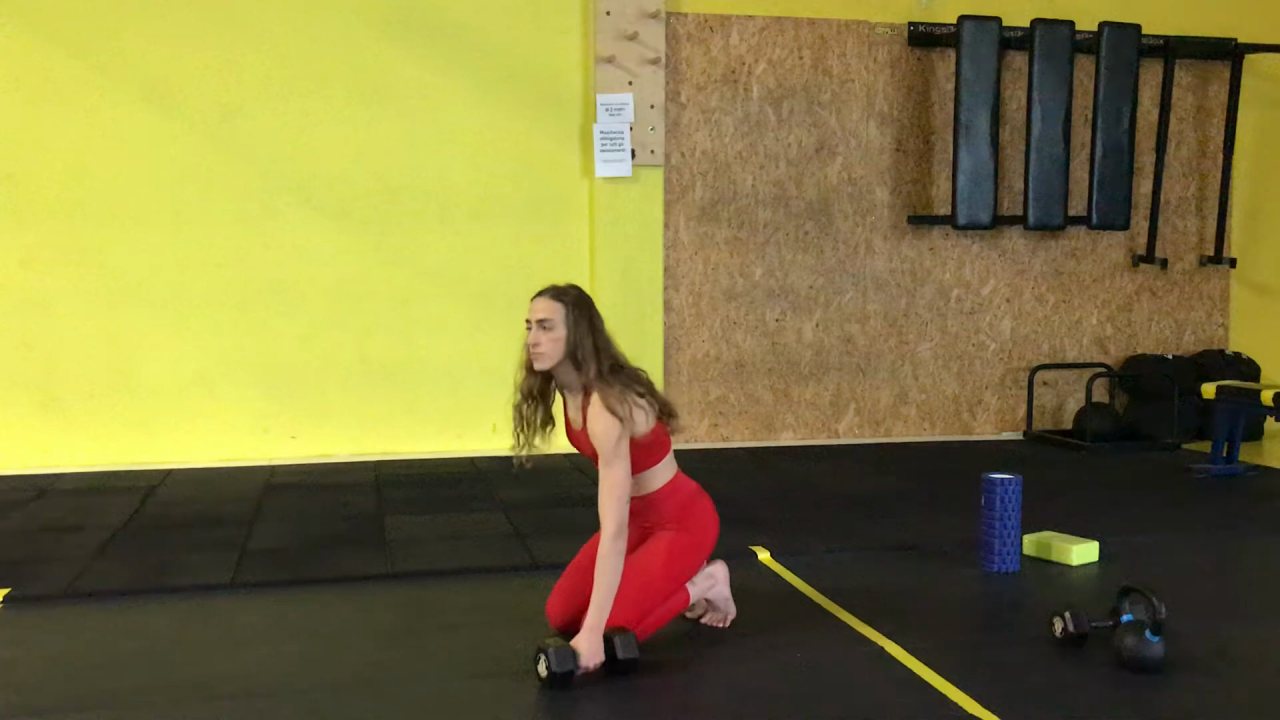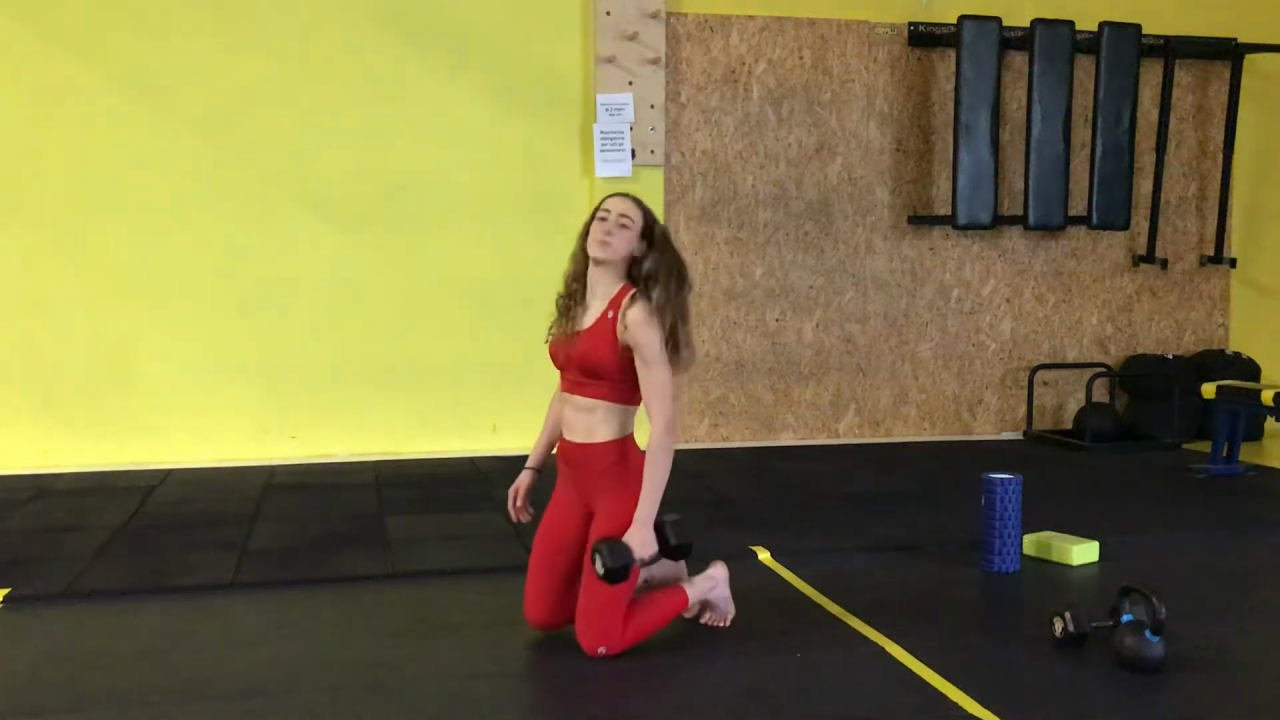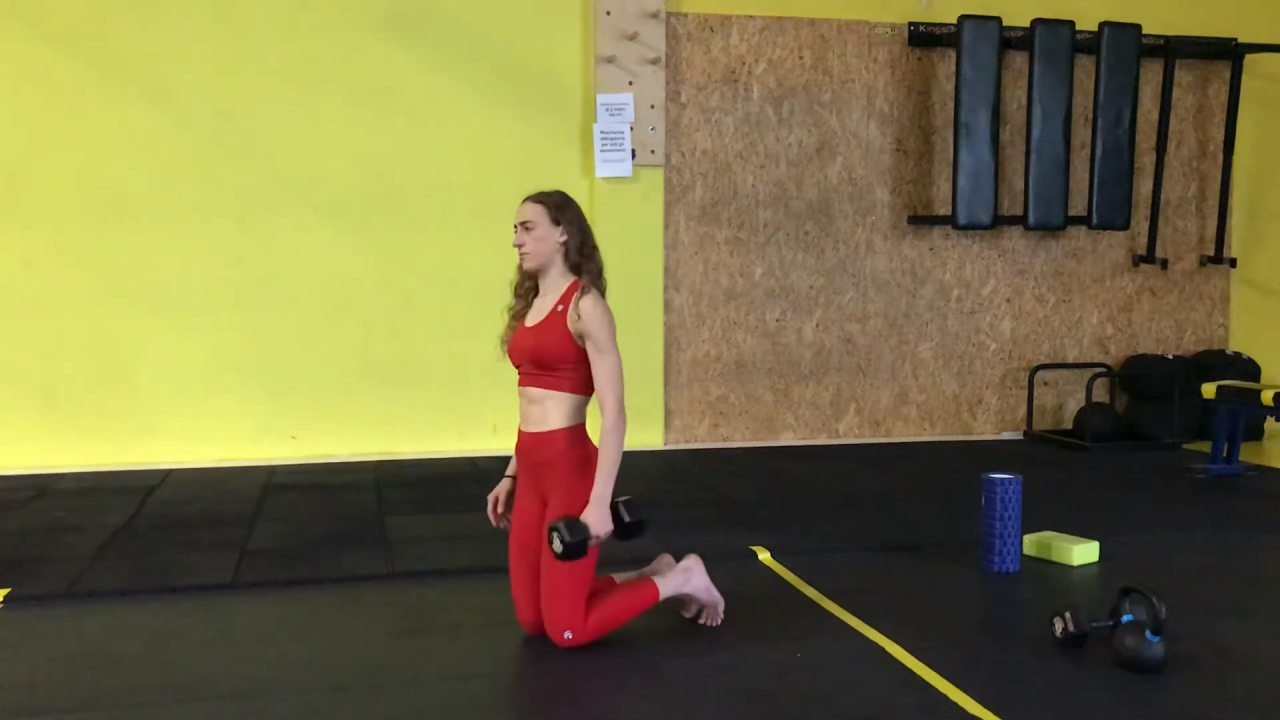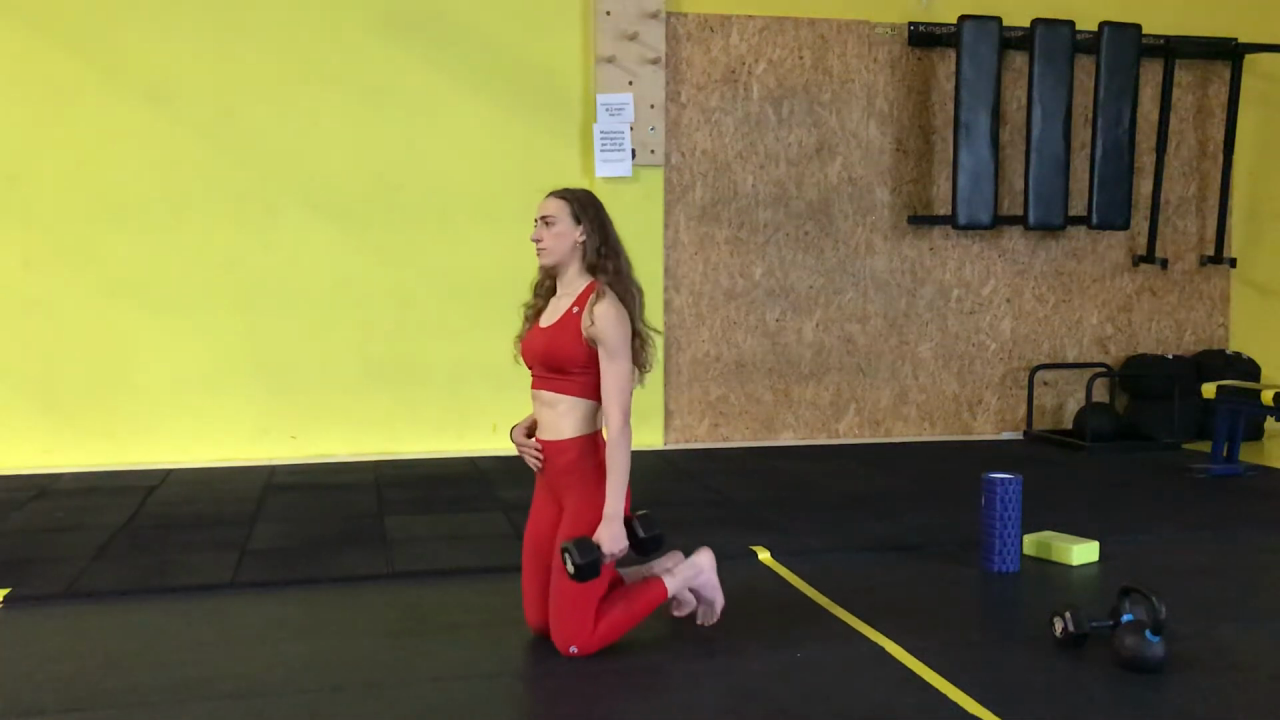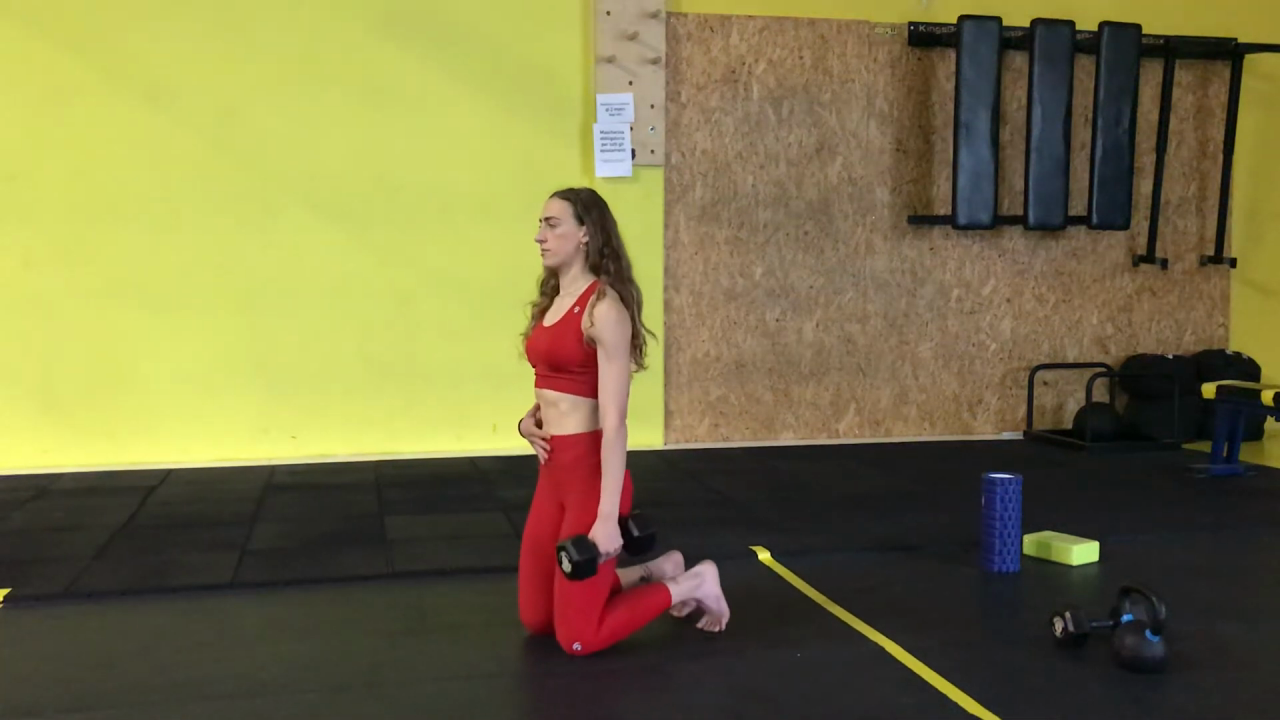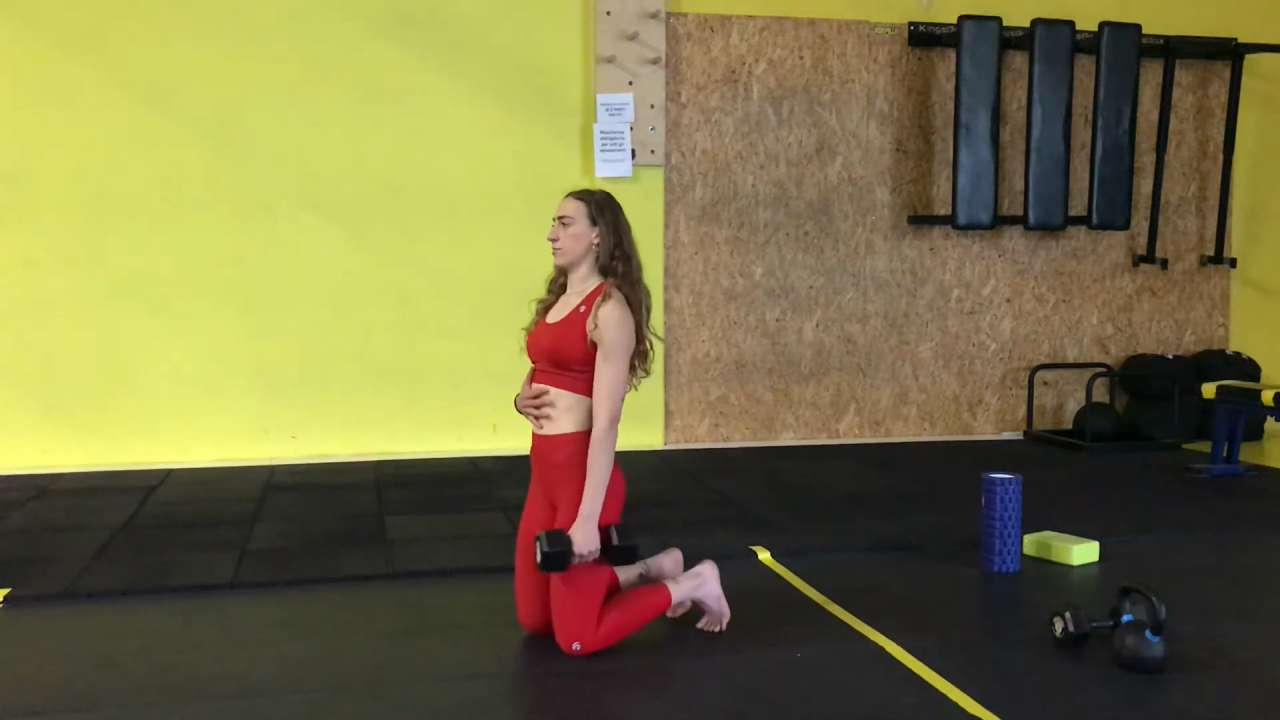
dt=0.7s
person 1, frame 1
left shoulder: (605, 405)
right shoulder: (569, 385)
left elbow: (614, 528)
left wrist: (594, 632)
left hip: (682, 523)
right hip: (640, 517)
left knee: (603, 639)
right knee: (560, 616)
left ankle: (704, 584)
right ankle: (674, 577)
person 1, frame 2
left shoulder: (636, 312)
right shoulder: (573, 303)
left elbow: (664, 425)
left wrist: (642, 524)
right wrist: (532, 466)
left hip: (618, 479)
right hip: (572, 477)
left knee: (598, 640)
right knee: (540, 616)
left ankle: (704, 584)
right ankle: (657, 575)
person 1, frame 3
left shoulder: (585, 306)
right shoulder: (530, 304)
left elbow: (614, 413)
left wrist: (601, 502)
right wrist: (510, 476)
left hip: (572, 468)
right hip: (533, 470)
left knee: (567, 629)
right knee: (533, 620)
left ankle: (680, 579)
right ankle: (653, 574)
person 1, frame 4
left shoulder: (602, 308)
right shoulder: (548, 303)
left elbow: (618, 422)
left wrist: (613, 517)
right wrist: (524, 427)
left hip: (587, 476)
right hip: (550, 477)
left knee: (573, 638)
right knee: (539, 620)
left ankle: (687, 574)
right ankle: (655, 571)
person 1, frame 5
left shoulder: (604, 307)
right shoulder: (552, 301)
left elbow: (613, 421)
left wrist: (608, 517)
right wrist: (529, 419)
left hip: (591, 472)
right hip: (553, 471)
left knee: (577, 636)
right knee: (536, 618)
left ankle: (691, 585)
right ankle: (655, 572)
person 1, frame 6
left shoulder: (610, 309)
right shoulder: (557, 300)
left elbow: (605, 423)
left wrist: (588, 518)
right wrist: (523, 399)
left hip: (582, 471)
right hip: (544, 468)
left knee: (576, 636)
right knee: (534, 619)
left ankle: (692, 584)
right ankle: (653, 569)
